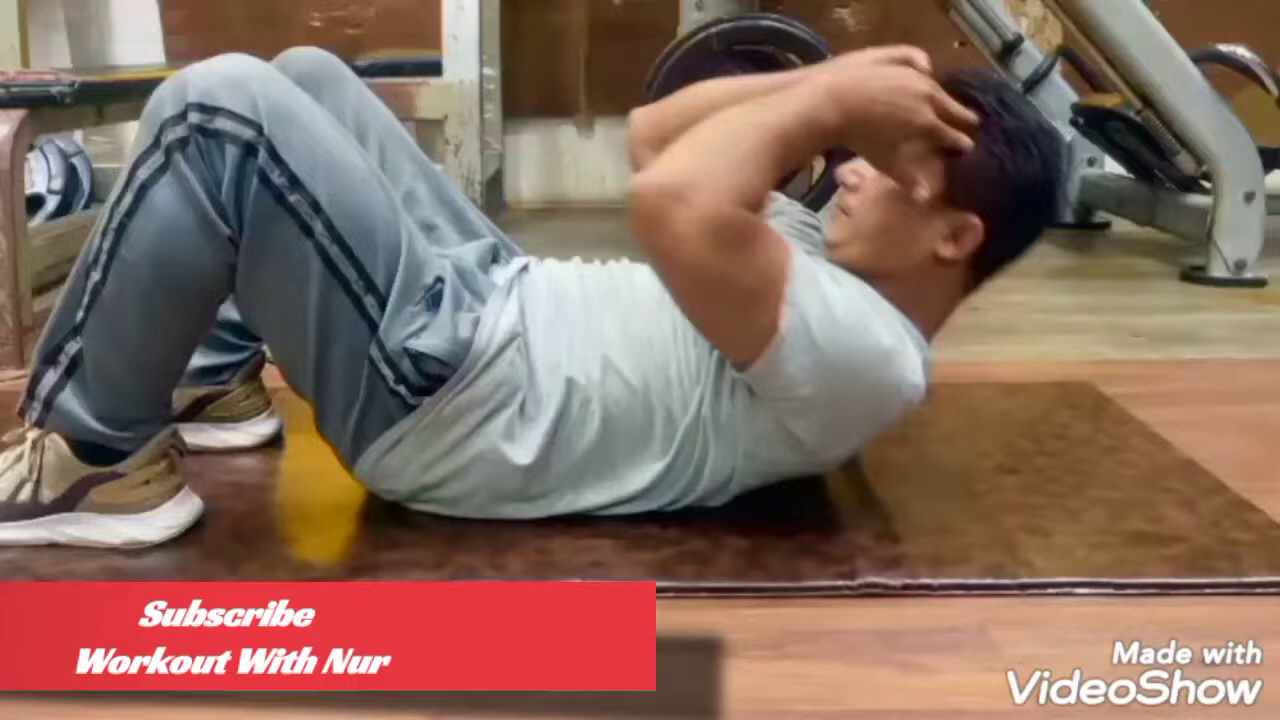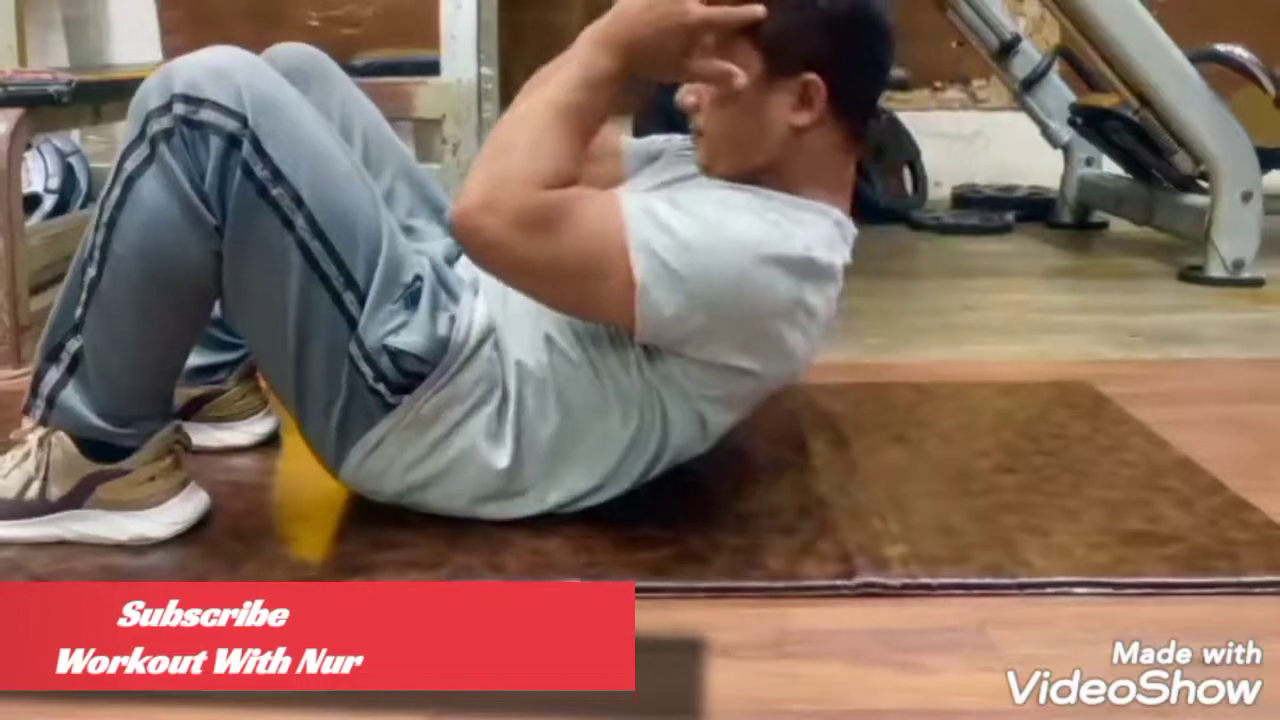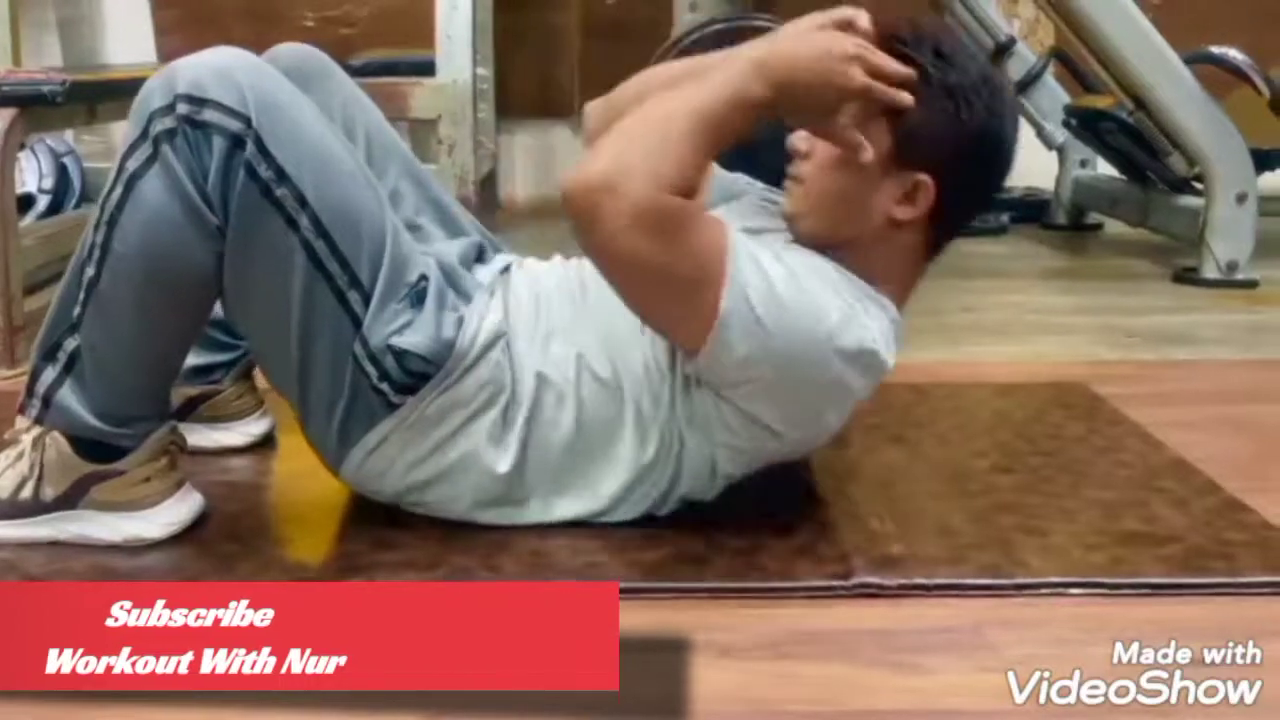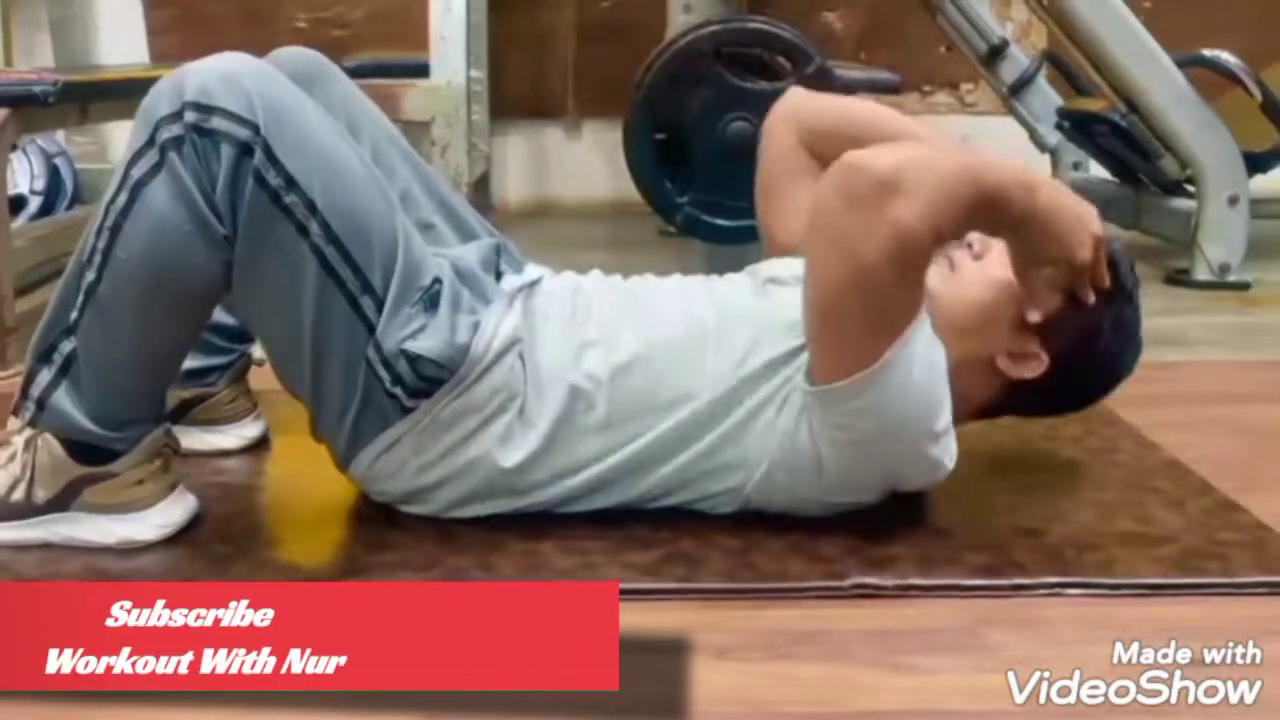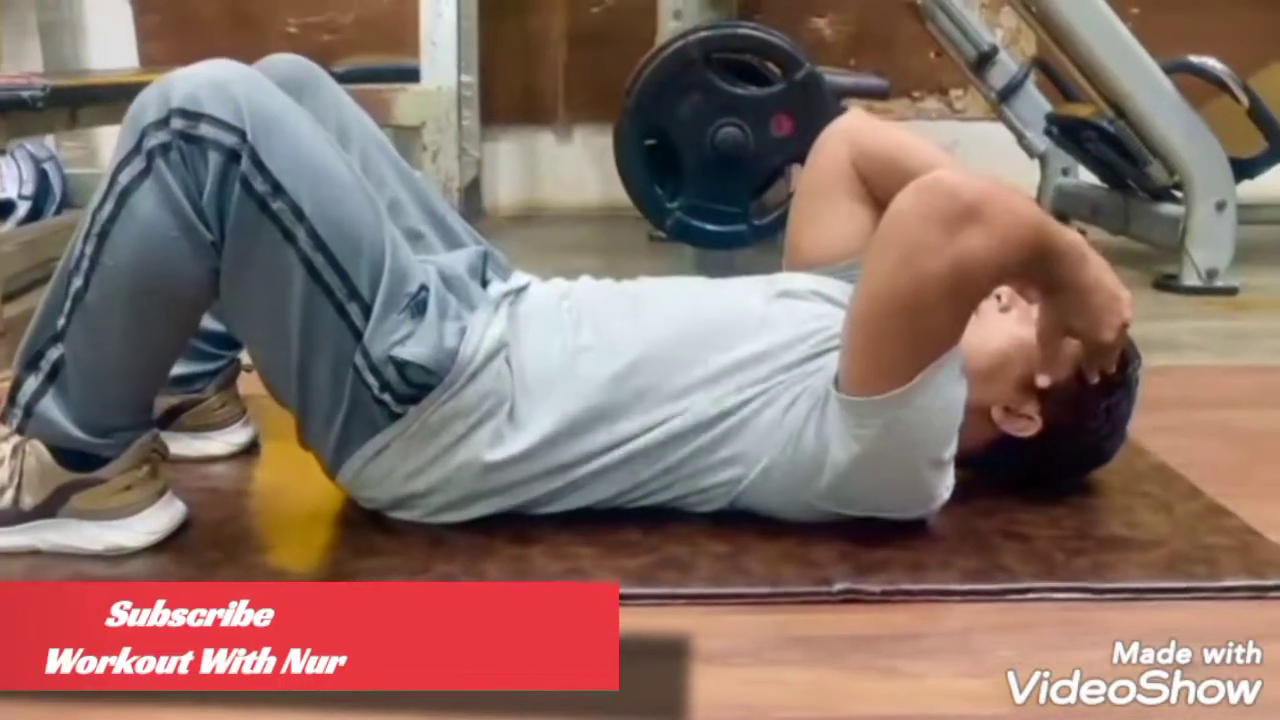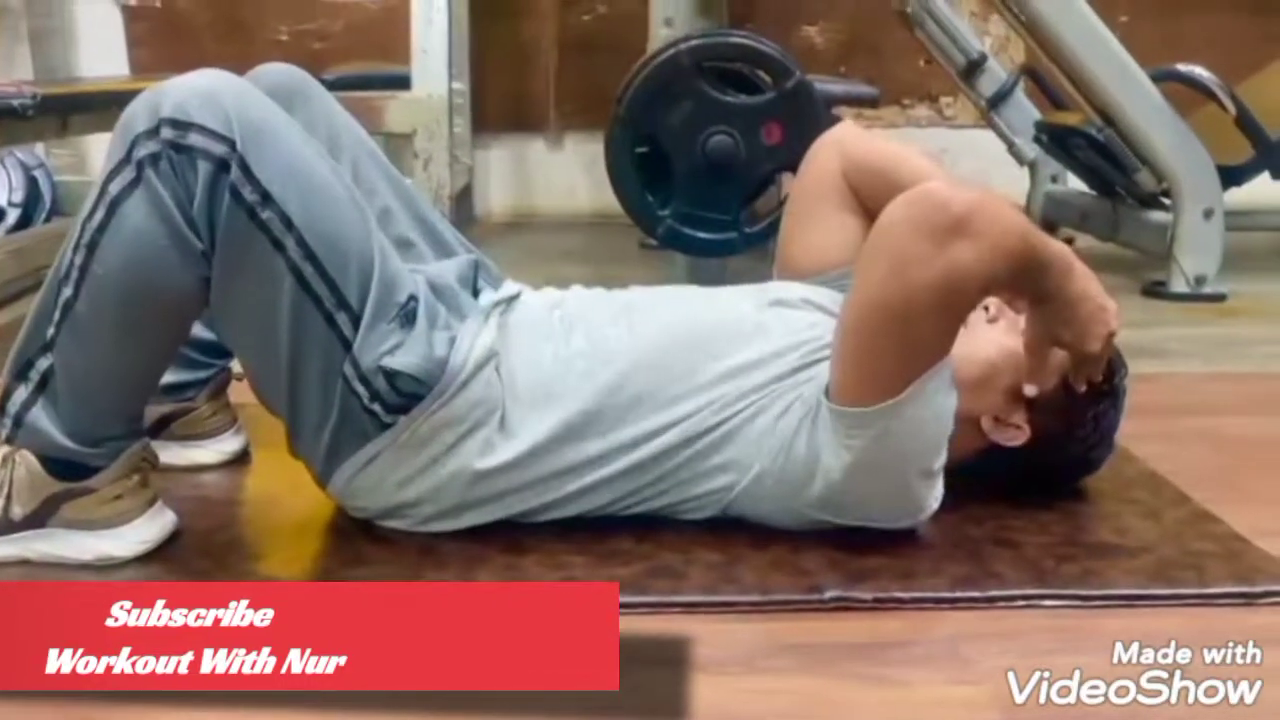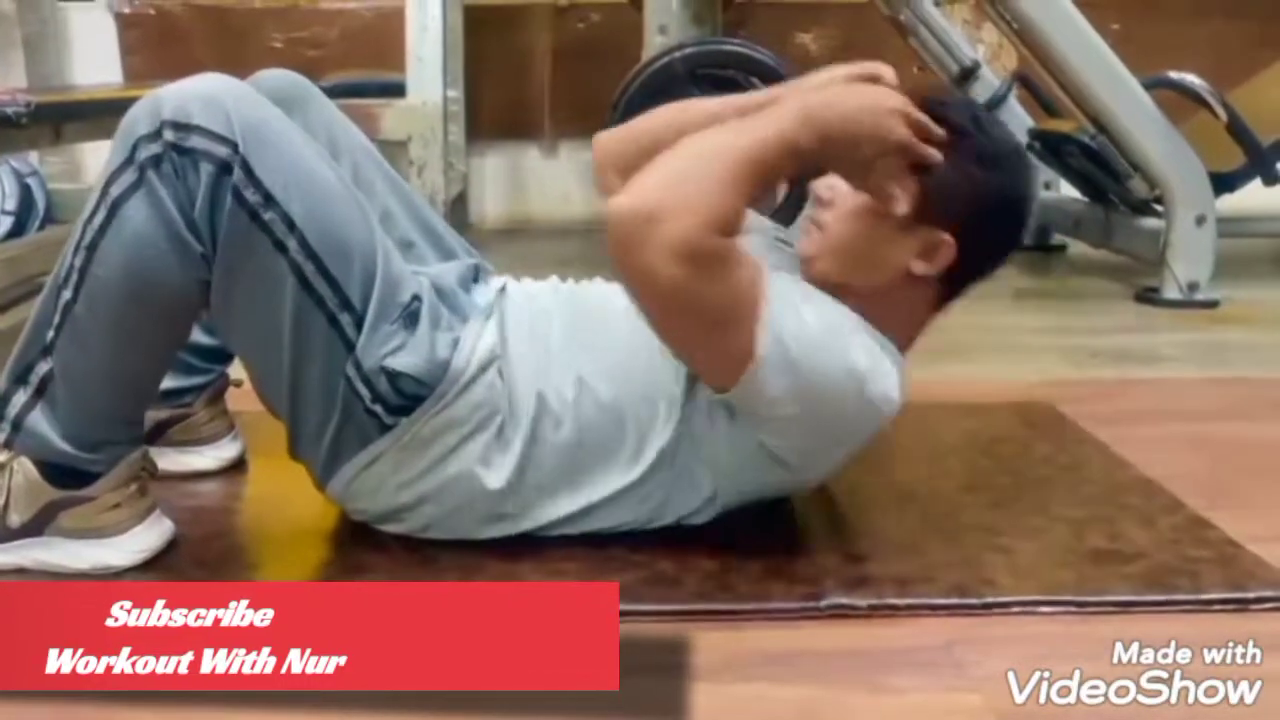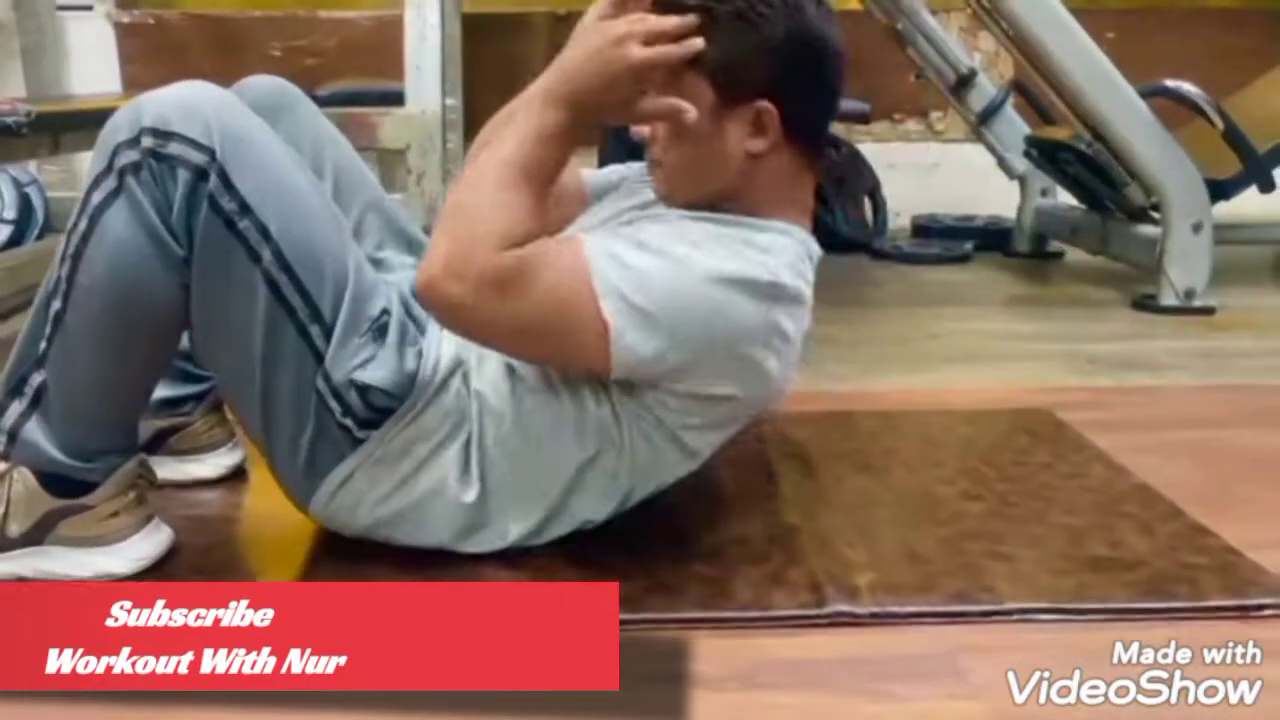
dt=0.3s
person 1, frame 1
left shoulder: (866, 355)
right shoulder: (839, 268)
left elbow: (666, 199)
right elbow: (653, 134)
left wrist: (828, 98)
right wrist: (831, 96)
left hip: (444, 400)
right hip: (501, 307)
left knee: (221, 109)
right knee: (303, 74)
left ankle: (89, 456)
right ankle: (217, 374)
person 1, frame 2
left shoulder: (759, 258)
right shoulder: (753, 183)
left elbow: (494, 215)
right elbow: (547, 151)
left hip: (416, 408)
right hip: (455, 315)
left knee: (204, 103)
right knee: (287, 74)
left ankle: (97, 457)
right ankle: (206, 377)
person 1, frame 3
left shoulder: (822, 338)
right shoulder: (802, 241)
left elbow: (603, 191)
right elbow: (614, 121)
left hip: (430, 400)
right hip: (477, 307)
left knee: (206, 102)
left ankle: (96, 457)
right ankle: (198, 374)
person 1, frame 4
left shoulder: (897, 419)
right shoulder: (885, 331)
left elbow: (872, 191)
right elbow: (795, 120)
left wrist: (1014, 190)
right wrist: (985, 174)
left hip: (441, 403)
right hip: (502, 310)
left knee: (216, 110)
right knee: (288, 78)
right ankle: (197, 379)
person 1, frame 5
left shoulder: (889, 453)
right shoulder: (857, 324)
left elbow: (956, 218)
right elbow: (848, 144)
left wrist: (1067, 265)
right wrist: (1050, 248)
left hip: (428, 403)
right hip: (488, 318)
left knee: (201, 119)
right knee: (279, 86)
right ankle: (188, 386)
person 1, frame 6
left shoulder: (881, 464)
right shoulder: (848, 332)
left elbow: (944, 232)
right elbow: (841, 154)
left wrist: (1058, 276)
right wrist: (1032, 246)
left hip: (416, 413)
right hip: (478, 324)
left knee: (190, 127)
right knee: (269, 95)
right ankle: (180, 393)
person 1, frame 7
left shoulder: (841, 373)
right shoulder: (814, 287)
left elbow: (643, 232)
right elbow: (620, 162)
left wrist: (793, 121)
right wrist: (800, 106)
left hip: (420, 421)
right hip: (480, 328)
left knee: (193, 126)
right knee: (270, 95)
right ankle: (175, 397)
person 1, frame 8
left shoulder: (732, 289)
right shoulder: (707, 202)
left elbow: (461, 278)
right elbow: (494, 199)
left wrist: (569, 92)
right wrist: (579, 78)
left hip: (390, 442)
right hip: (424, 358)
left knee: (172, 138)
right knee: (260, 107)
right ankle: (173, 411)
